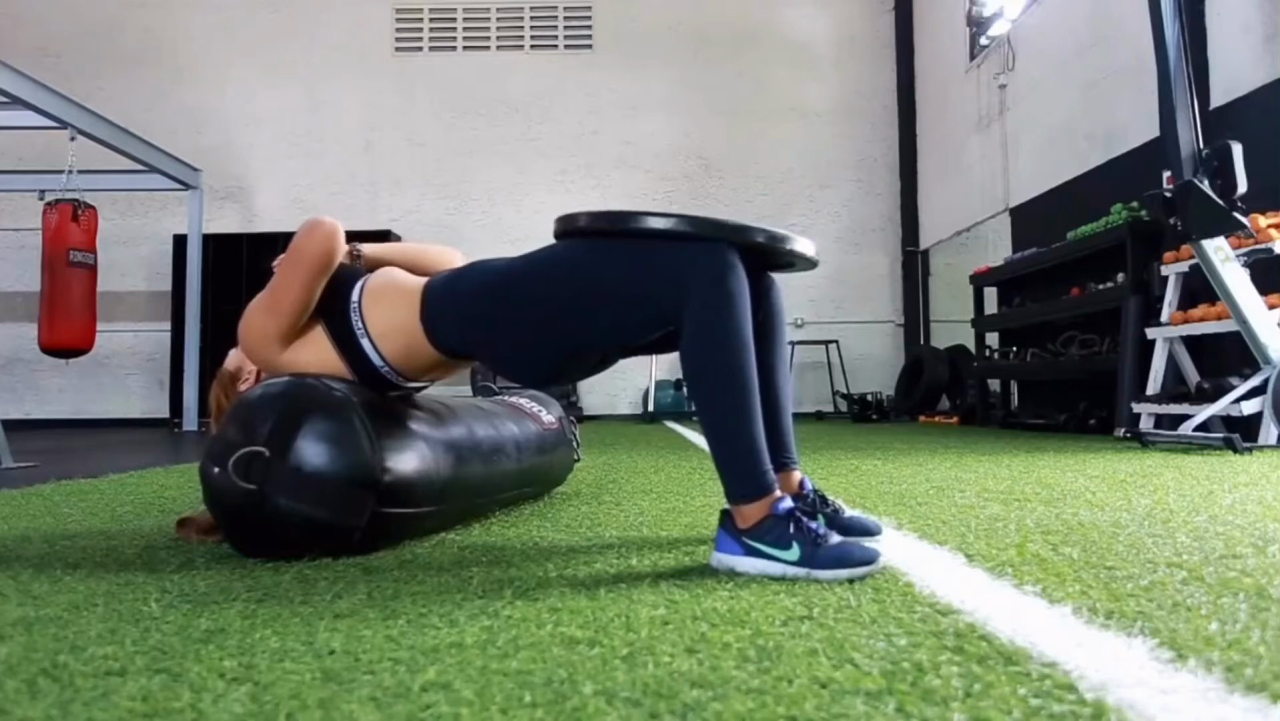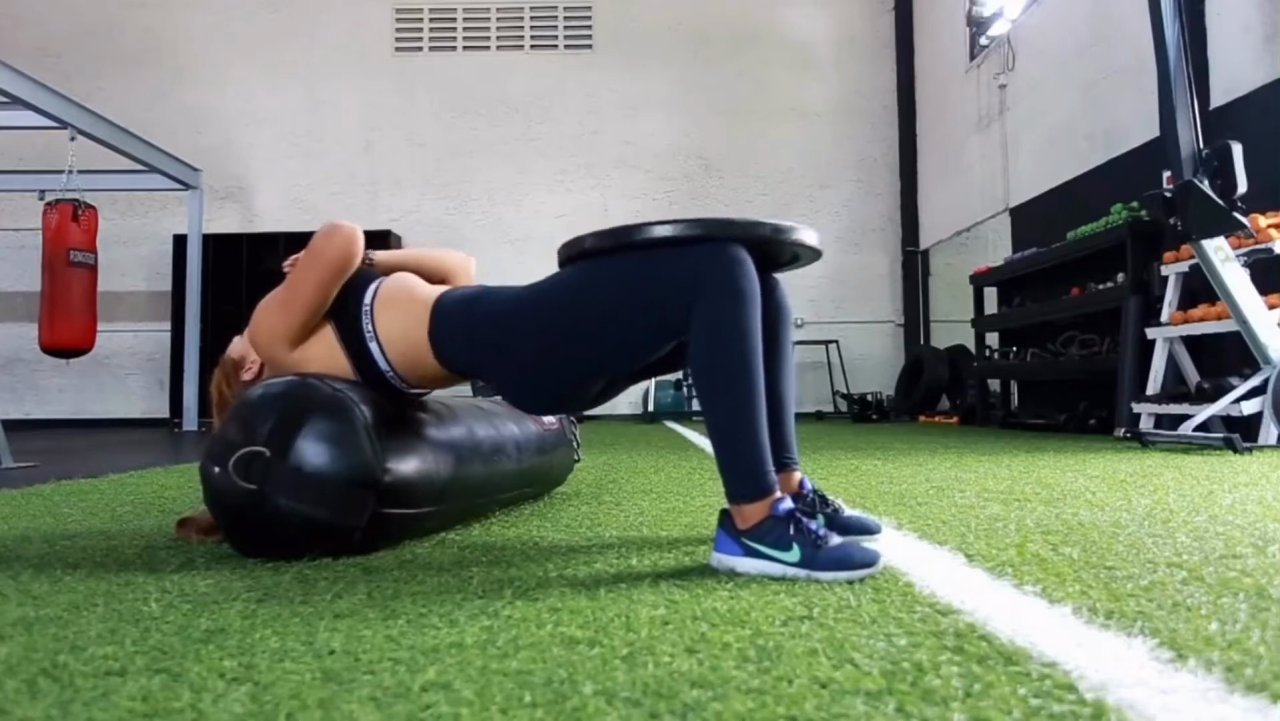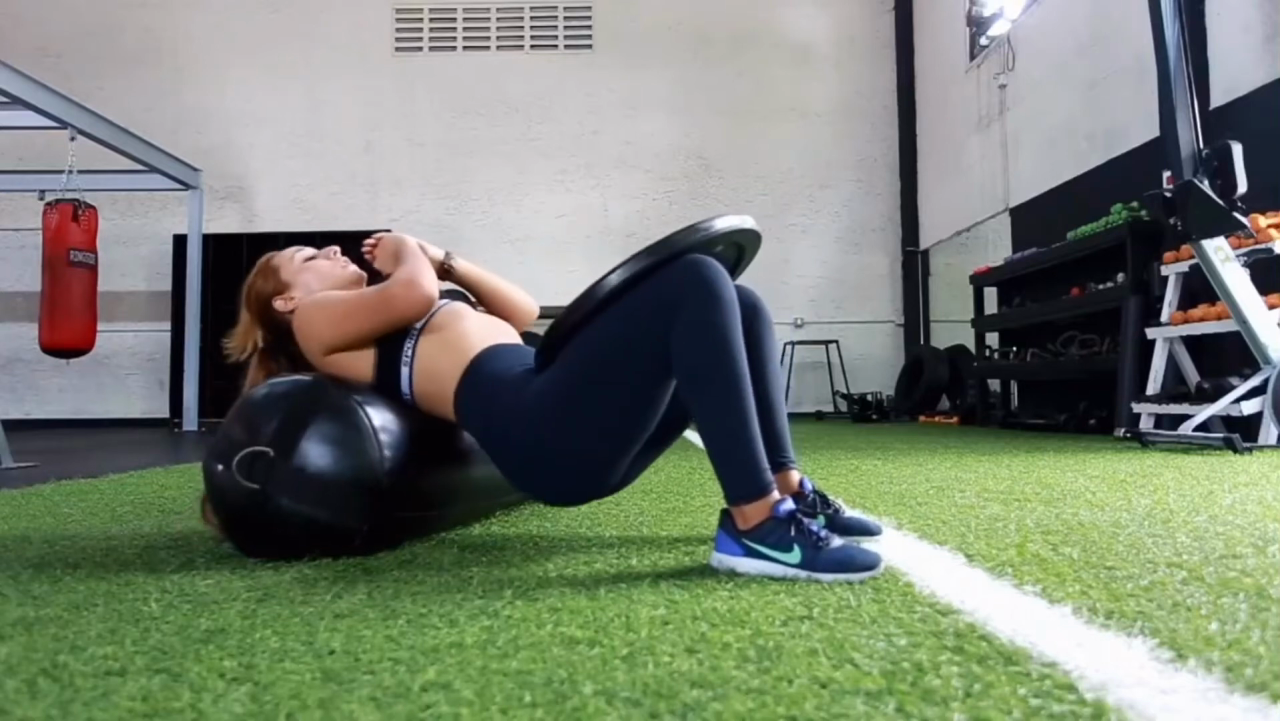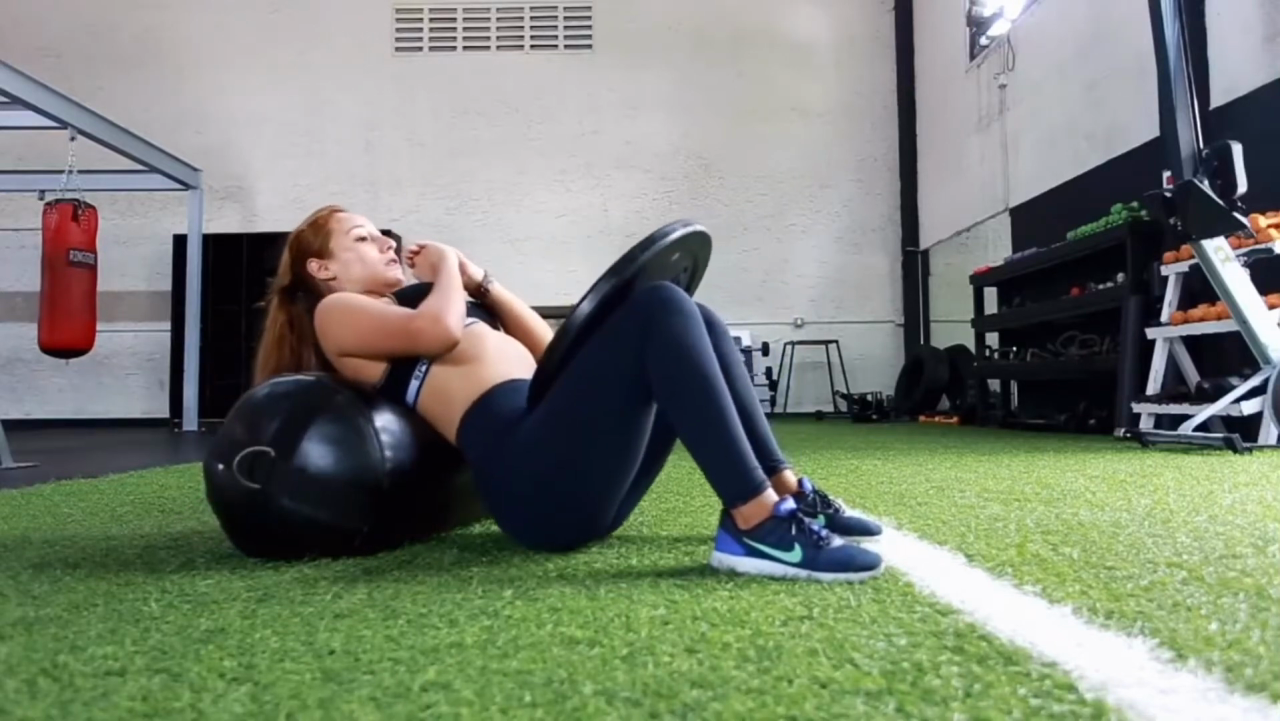
dt=0.4s
person 1, frame 1
left shoulder: (355, 343)
right shoulder: (267, 334)
left elbow: (446, 262)
right elbow: (320, 236)
left wrist: (359, 256)
right wrist: (343, 254)
left hip: (543, 322)
right hip: (509, 314)
left knee: (746, 280)
right knee: (709, 268)
left ankle: (785, 488)
right ankle: (756, 524)
person 1, frame 2
left shoulder: (379, 345)
right shoulder: (276, 335)
left elbow: (459, 270)
right elbow: (340, 239)
left wrist: (372, 263)
right wrist: (359, 259)
left hip: (539, 341)
right hip: (525, 339)
left knee: (752, 289)
right knee: (721, 271)
left ankle: (787, 490)
right ankle: (756, 525)
person 1, frame 3
left shoulder: (386, 328)
right shoulder: (317, 324)
left elbow: (522, 311)
right elbow: (415, 293)
left wrist: (440, 258)
right wrist: (410, 258)
left hip: (574, 421)
right hip: (547, 428)
left knee: (741, 307)
right knee: (696, 282)
left ankle: (787, 493)
right ankle: (756, 528)
person 1, frame 4
left shoulder: (403, 316)
right shoulder: (336, 313)
left elbow: (544, 351)
right elbow: (437, 331)
left wrist: (477, 281)
right wrist: (447, 271)
left hip: (583, 472)
right hip: (541, 477)
left knee: (693, 323)
right knee: (660, 307)
left ankle: (787, 491)
right ankle: (757, 526)
